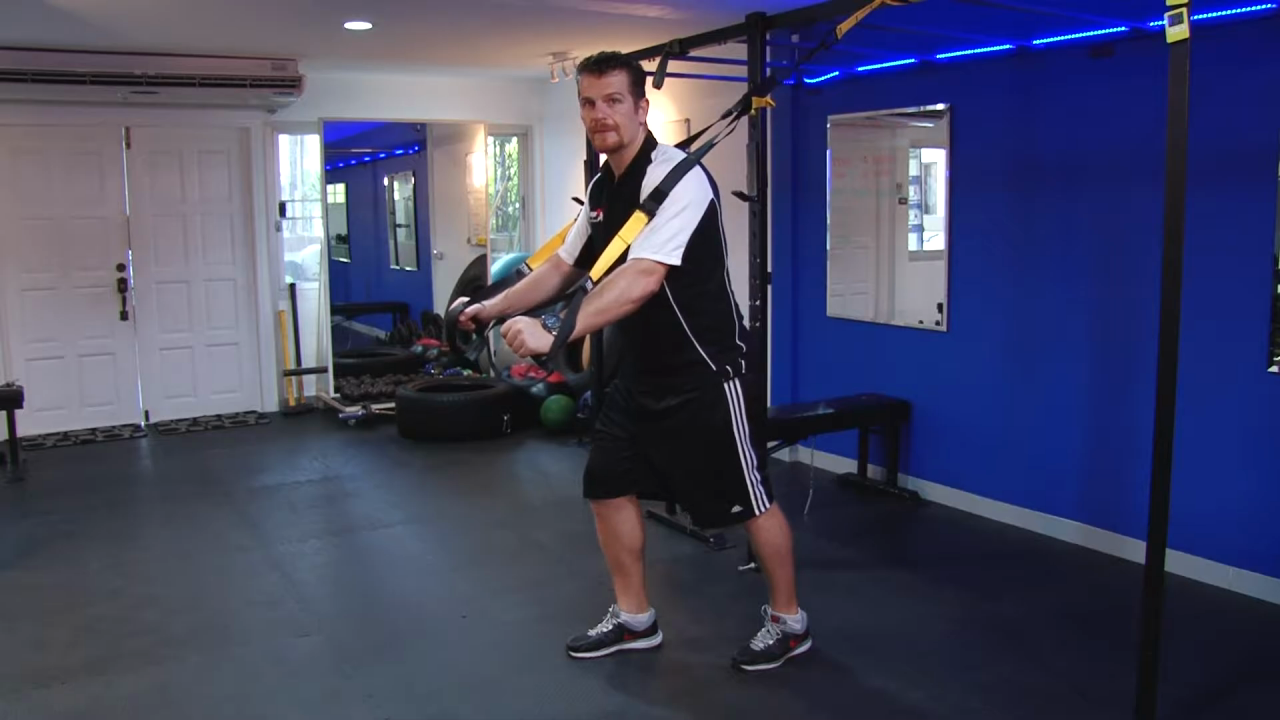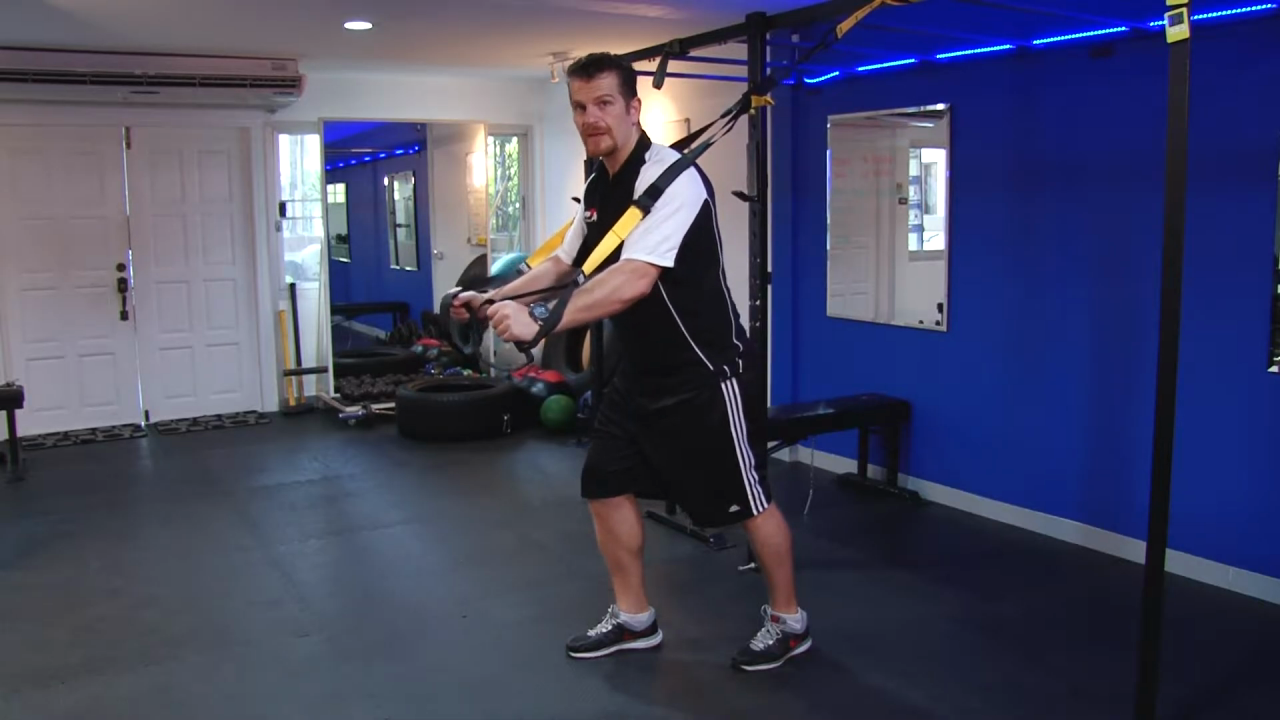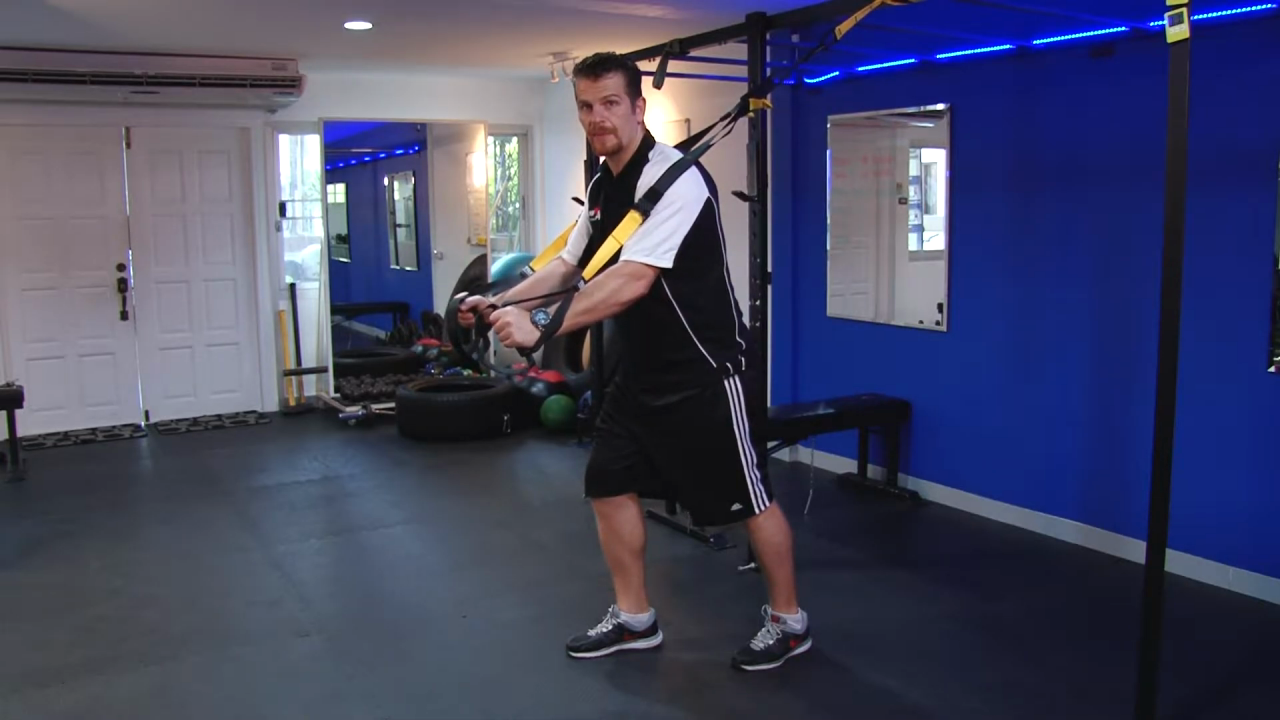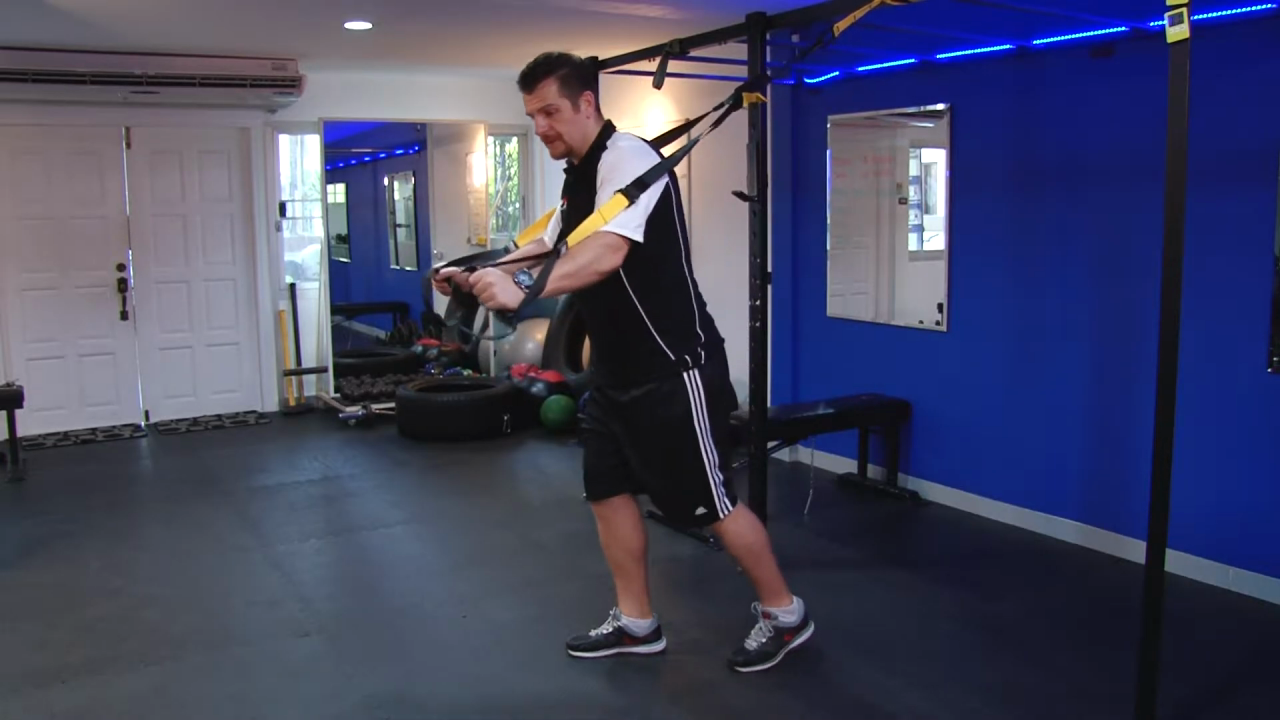
dt=1s
person 1, frame 1
left shoulder: (675, 177)
right shoulder: (602, 188)
left elbow: (641, 279)
right elbow: (563, 266)
left wrist: (554, 331)
right wrist: (494, 307)
left hip: (704, 371)
right hip: (642, 370)
left knee: (746, 500)
right knee: (607, 486)
left ankle: (788, 620)
right ankle: (634, 618)
person 1, frame 2
left shoulder: (670, 178)
right shoulder: (599, 187)
left elbow: (634, 279)
right elbow: (563, 264)
left wrist: (540, 320)
right wrist: (493, 298)
left hip: (704, 371)
right hip: (642, 370)
left knee: (747, 501)
right knee: (605, 486)
left ankle: (789, 620)
right ankle: (634, 618)
person 1, frame 3
left shoulder: (672, 178)
right shoulder: (602, 186)
left elbow: (633, 280)
right elbow: (567, 264)
left wrist: (541, 325)
right wrist: (498, 303)
left hip: (705, 370)
right hip: (643, 369)
left knee: (747, 498)
right knee: (609, 486)
left ankle: (789, 620)
right ankle: (634, 618)
person 1, frame 4
left shoulder: (626, 159)
right shoulder: (580, 174)
left elbow: (607, 251)
right elbow: (549, 247)
left wrist: (522, 288)
right wrist: (476, 275)
left hip: (675, 366)
right hip: (618, 368)
left knee: (708, 501)
right knee: (607, 492)
left ankle: (783, 613)
right ankle: (636, 623)
